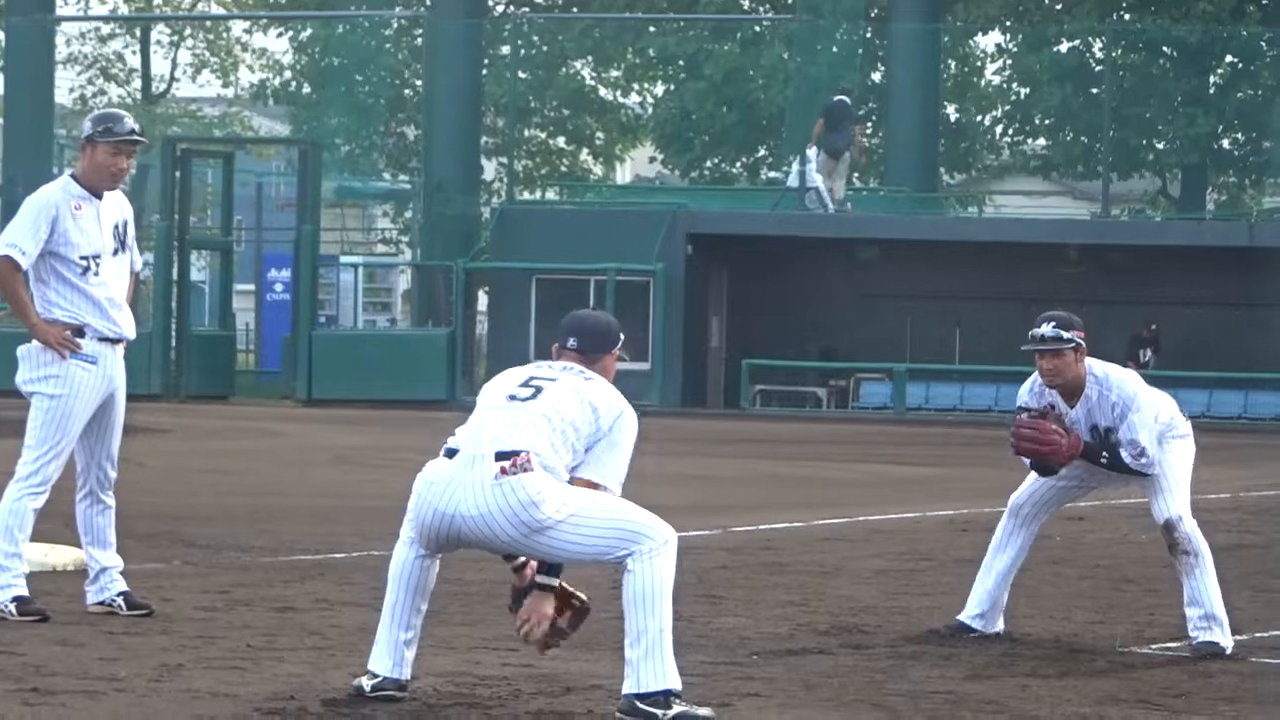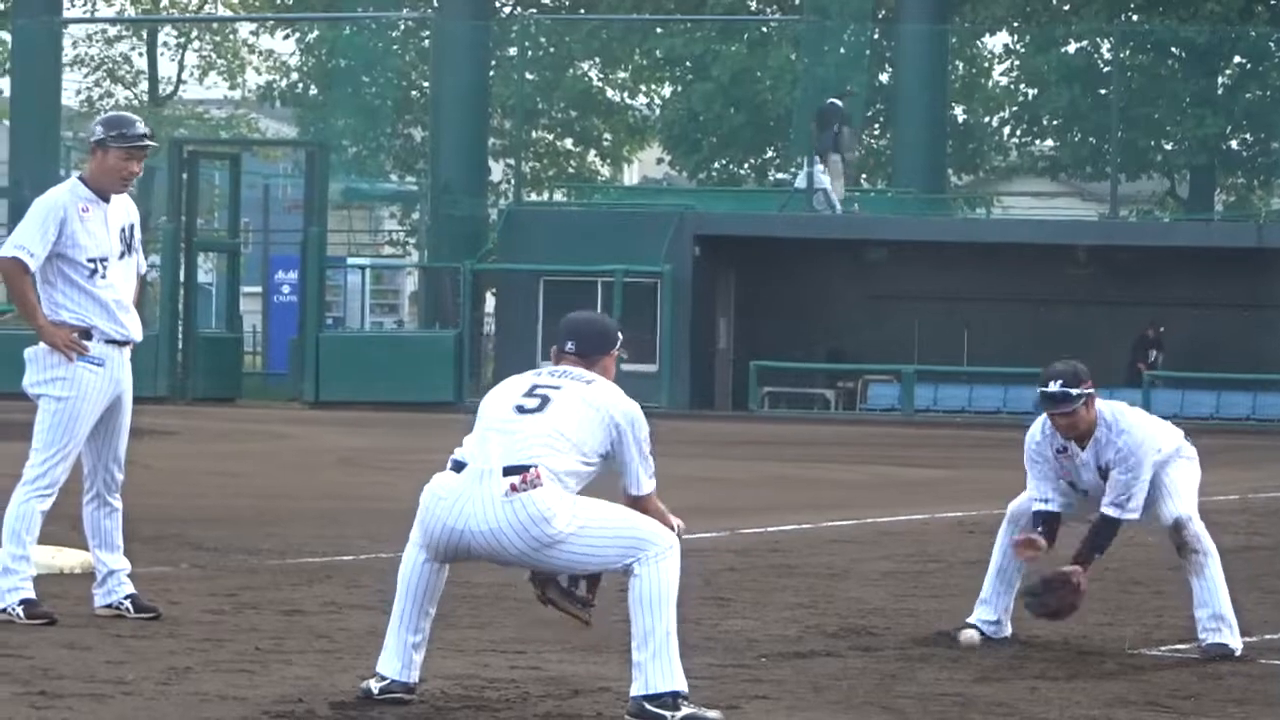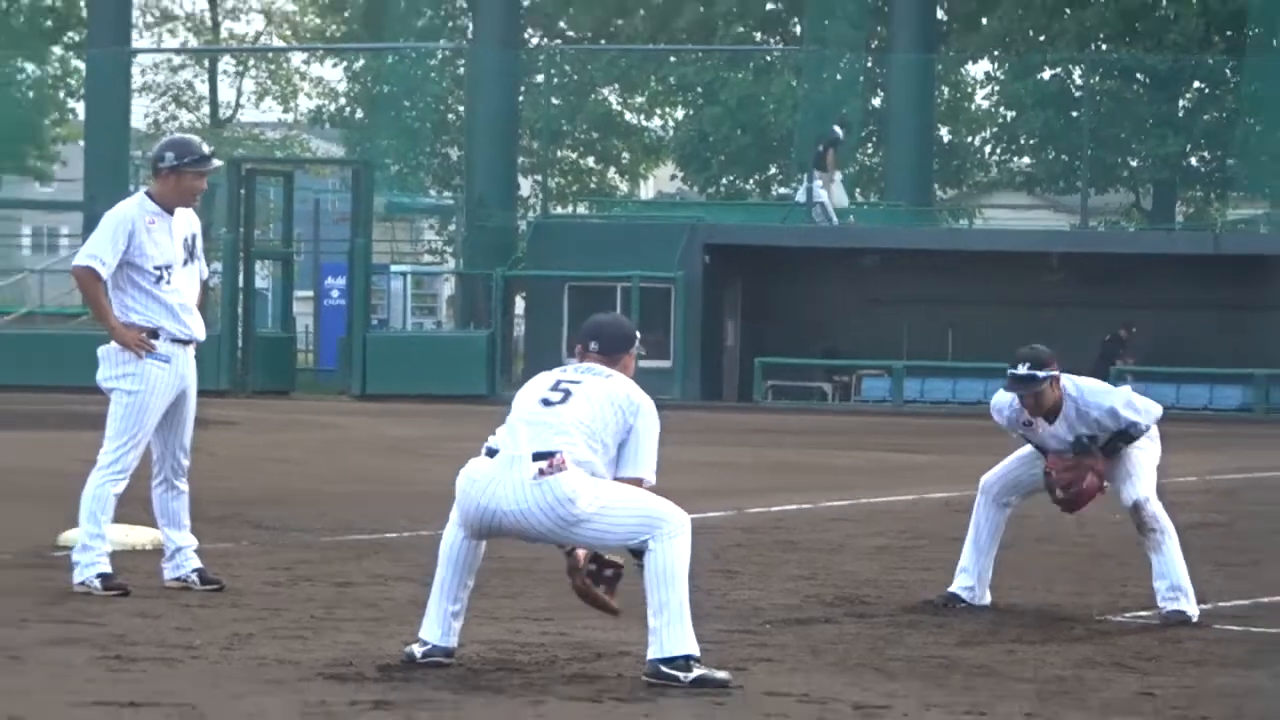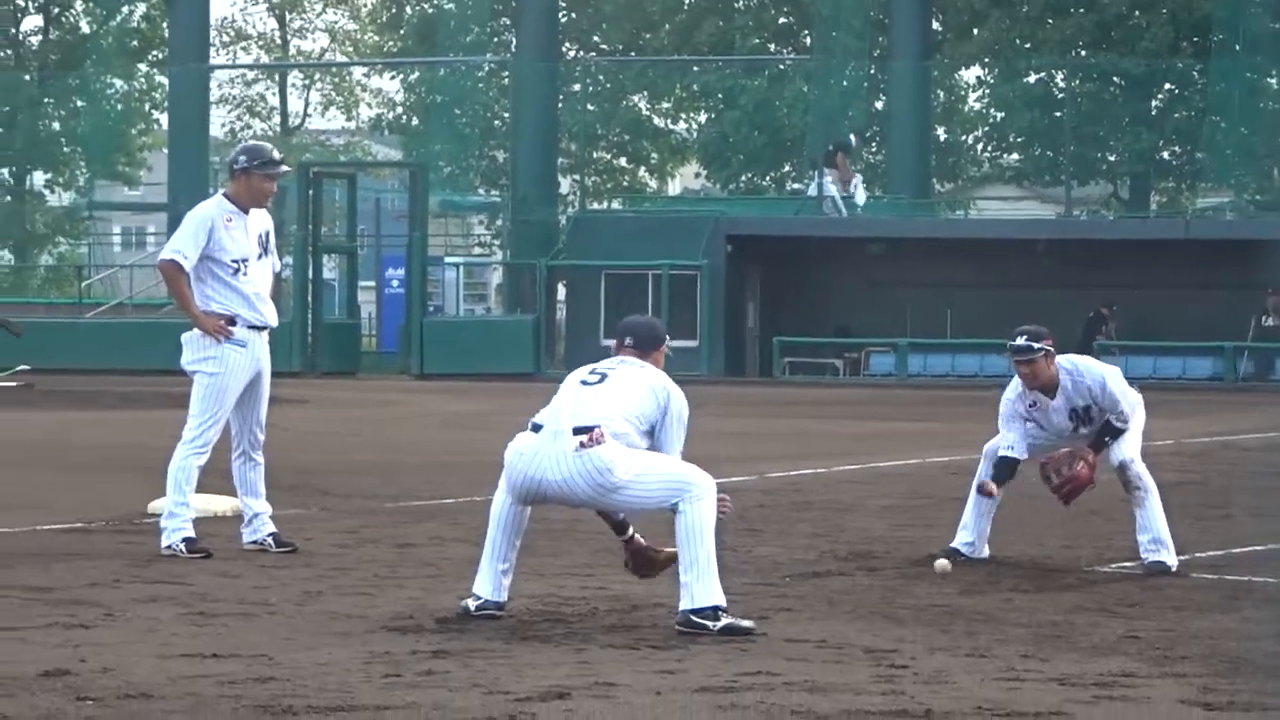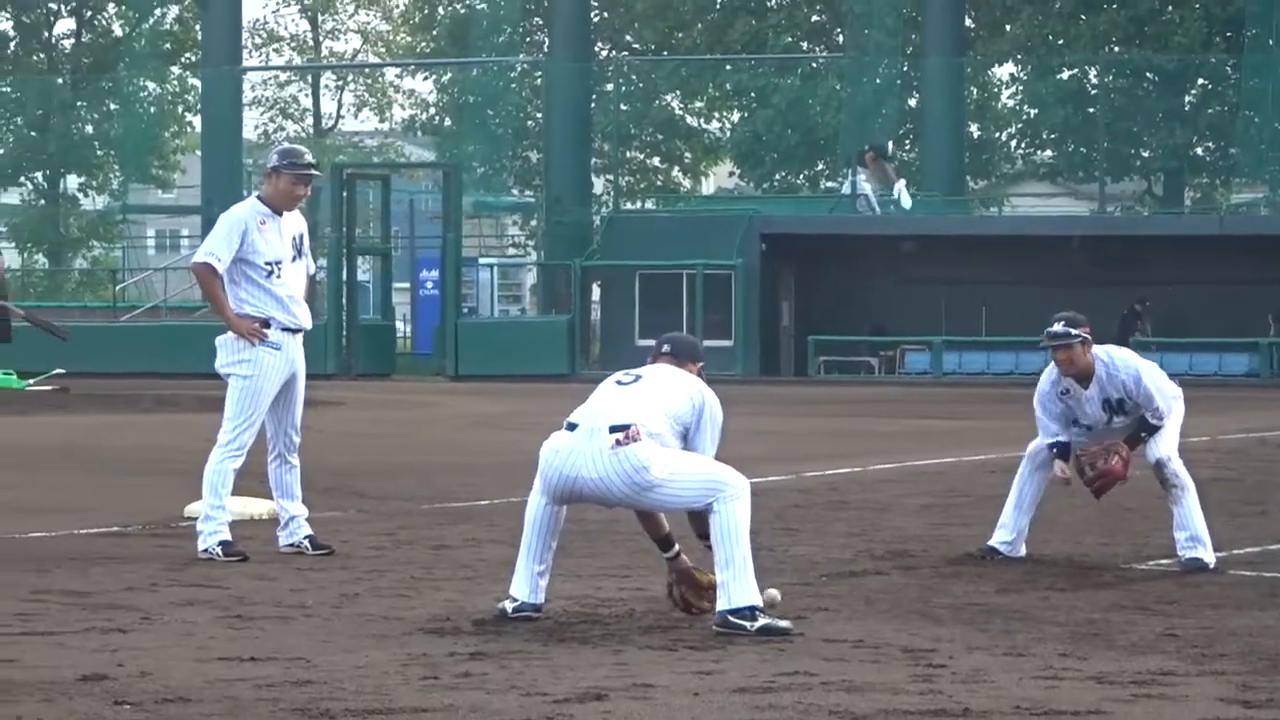
dt=0.5s
person 1, frame 1
left shoulder: (120, 206)
right shoulder: (52, 201)
left hip: (113, 357)
right hip: (70, 358)
left knee: (101, 479)
left ankle: (107, 584)
person 1, frame 2
left shoulder: (126, 208)
right shoulder: (60, 203)
right wrist: (43, 326)
left hip: (119, 359)
right hip: (77, 360)
left knee: (107, 482)
right knee: (43, 477)
left ankle: (114, 588)
person 1, frame 3
left shoulder: (189, 221)
right shoulder: (128, 216)
right elbow: (85, 268)
right wrist: (115, 328)
left hip: (184, 357)
right hip: (145, 358)
left knee: (175, 467)
right knee: (116, 462)
left ankle: (181, 562)
right ankle: (90, 565)
person 1, frame 4
left shoulder: (263, 219)
right shoulder: (208, 215)
right elbow: (169, 263)
right wrist: (197, 317)
left hip: (259, 342)
right hip: (224, 343)
left knee: (251, 442)
right knee: (198, 438)
left ankle: (257, 528)
right ankle: (176, 531)
person 1, frame 5
left shoulder: (297, 222)
right shoulder: (241, 217)
right elbow: (202, 265)
right wrist: (230, 319)
left hip: (294, 344)
right hip: (258, 346)
left knee: (287, 445)
right knee: (234, 442)
left ankle: (294, 530)
right ankle: (212, 534)
person 2, frame 1
left shoulder: (505, 378)
right shoulder: (613, 404)
right elbow: (584, 499)
left wrist: (517, 555)
right wrist: (546, 586)
left hip: (439, 489)
right hip: (512, 494)
left knee: (416, 539)
right knee: (653, 541)
left ankle: (386, 672)
person 2, frame 2
left shoulder: (507, 386)
right shoulder: (618, 403)
right elbow: (641, 500)
left wrist: (532, 551)
right wrist: (670, 524)
left hip: (449, 502)
right hip: (522, 511)
left knee: (426, 541)
right knee: (656, 547)
left ankle: (394, 676)
person 2, frame 3
left shoulder: (537, 382)
right shoulder: (634, 398)
right elbow: (631, 489)
left wrist: (568, 544)
left hip: (484, 486)
right hip: (550, 492)
left knee: (465, 522)
right knee: (670, 525)
left ankle: (435, 641)
right ankle: (673, 659)
person 2, frame 4
left shoulder: (580, 373)
right shoulder: (665, 386)
right elbow: (666, 470)
right wrist: (697, 501)
left hip: (530, 457)
right hip: (590, 462)
left knee: (512, 487)
right knee: (698, 487)
left ankle: (487, 596)
right ankle: (701, 610)
person 2, frame 5
left shoulder: (615, 380)
right shoulder: (701, 392)
right elbow: (694, 483)
left wrist: (672, 553)
right wrist: (710, 540)
left hip: (564, 457)
right hip: (624, 458)
left knee: (548, 488)
right knee: (731, 488)
left ankle: (524, 598)
right ankle: (739, 610)
person 3, frame 1
left shoulder: (1121, 389)
right shoulder: (1032, 394)
left elbow: (1142, 464)
right elbow: (1039, 466)
left wrist: (1080, 449)
right wrist: (1055, 456)
right hip: (1085, 450)
left knee: (1174, 519)
right knee: (1021, 508)
person 3, frame 2
left shoulder: (1129, 433)
right shoulder: (1040, 436)
left elbow: (1117, 512)
right elbow: (1044, 502)
left wrist: (1081, 564)
right wrist: (1042, 538)
right hip: (1089, 480)
left knee: (1183, 521)
right knee: (1019, 514)
person 3, frame 3
left shoulder: (1095, 400)
right shoulder: (1006, 408)
left elbow: (1148, 414)
left wrist: (1105, 454)
right wrist: (1051, 455)
left hip: (1124, 443)
right hip: (1057, 452)
left knee: (1141, 501)
right knee: (992, 487)
left ankle: (1177, 602)
right ankle: (969, 590)
person 3, frame 4
left shoulder: (1091, 374)
right shoulder: (1014, 397)
left elbow: (1123, 414)
right elbow: (1012, 452)
left wrist: (1091, 453)
right wrist: (995, 483)
left hip: (1115, 416)
right hip: (1053, 427)
left knee: (1127, 462)
right knee: (993, 453)
left ankle: (1159, 554)
right ankle: (969, 545)
person 3, frame 5
left shoulder: (1126, 367)
right shoulder: (1049, 384)
left elbow: (1159, 412)
right elbow: (1055, 434)
left wrist: (1125, 448)
right wrist: (1060, 461)
left hip: (1157, 408)
right hip: (1092, 421)
left knee: (1163, 459)
right knee: (1036, 454)
left ankle: (1196, 551)
right ankle: (1006, 543)
